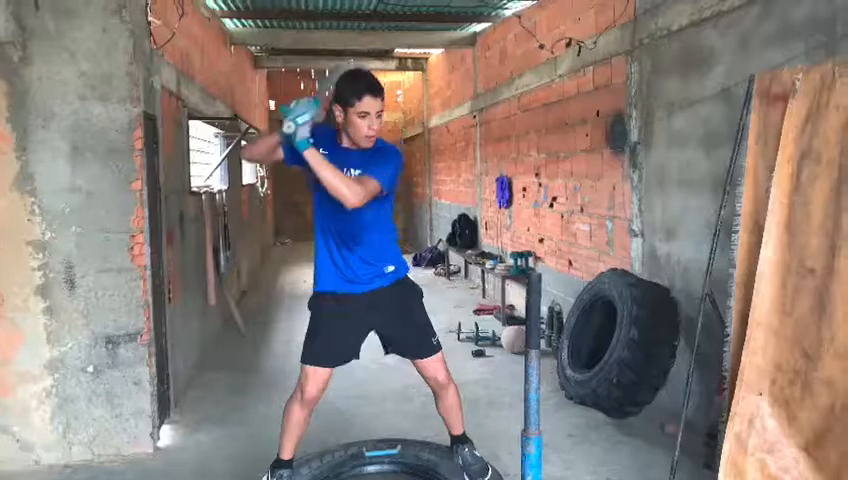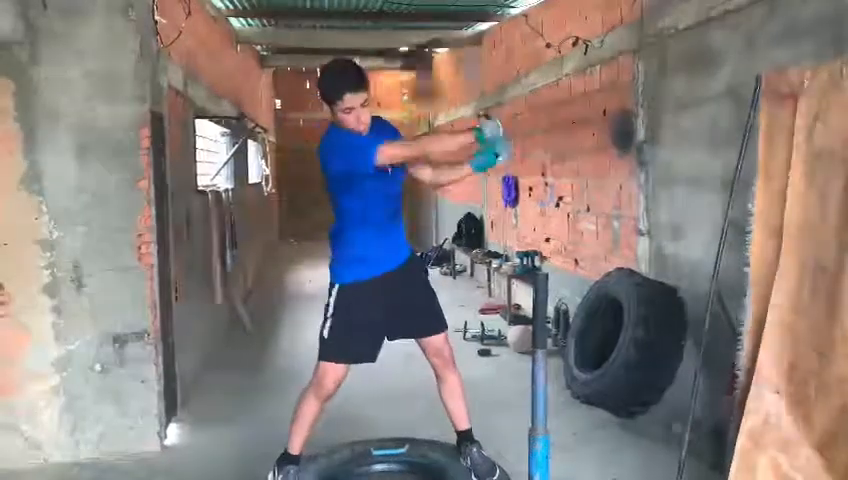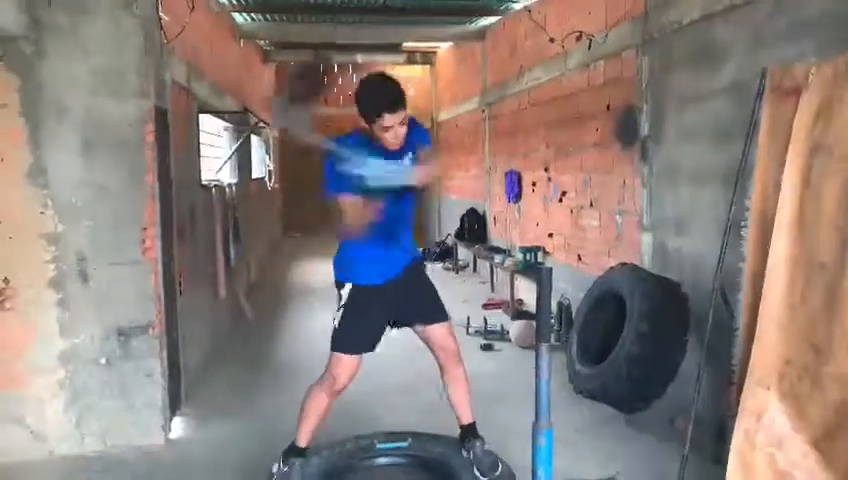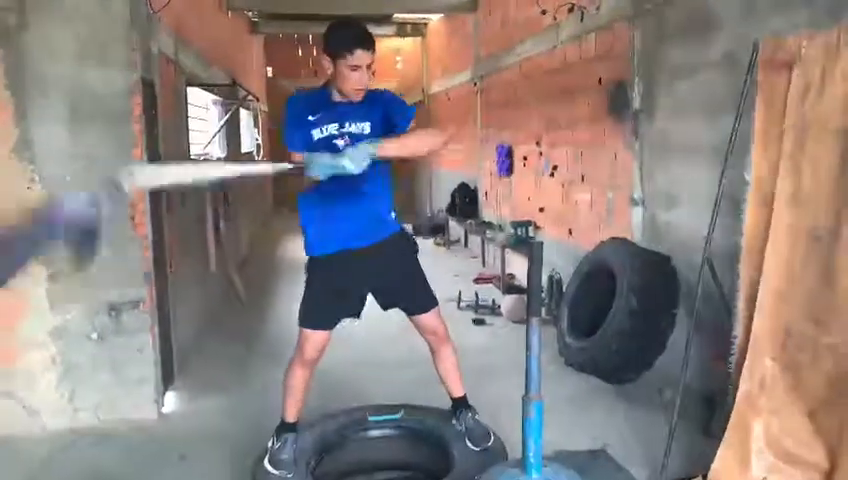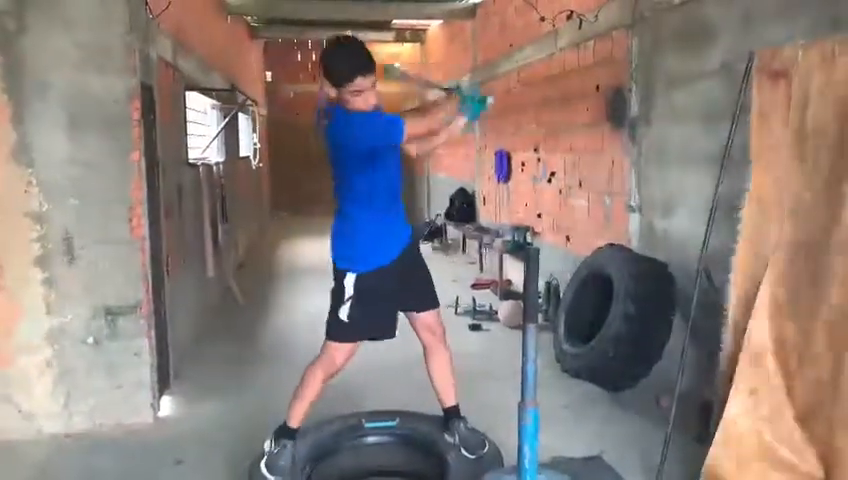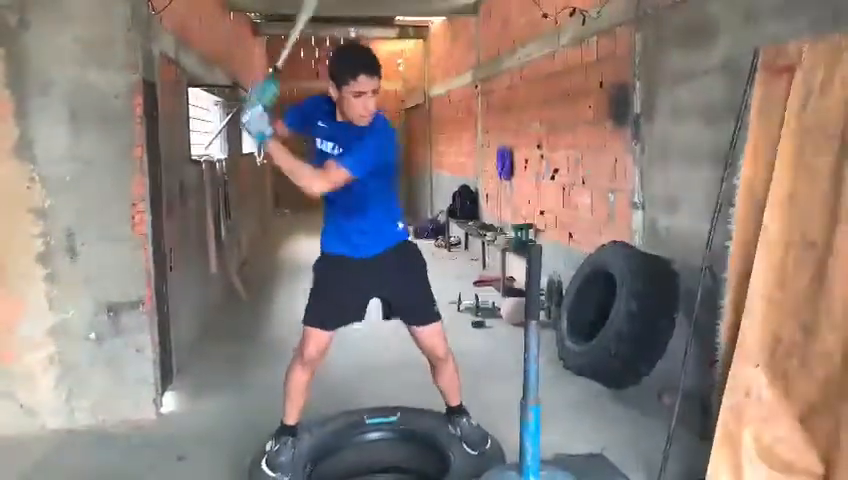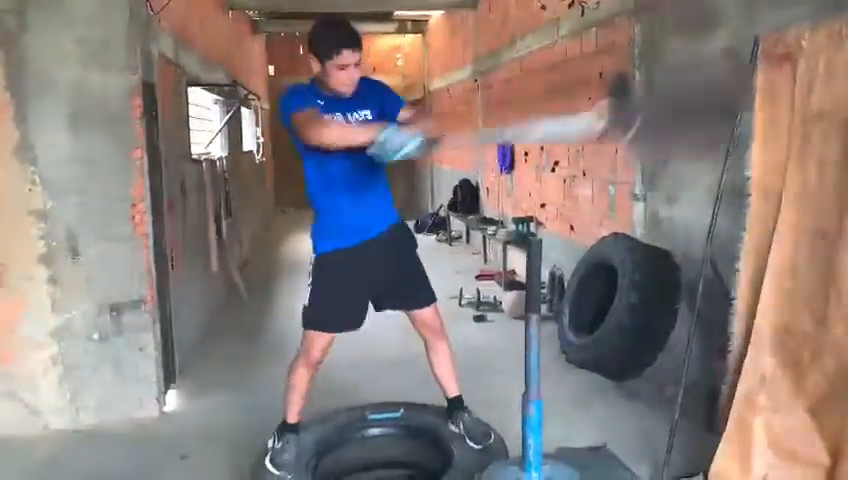
dt=0.7s
person 1, frame 1
left shoulder: (388, 157)
right shoulder: (320, 139)
left elbow: (355, 197)
right elbow: (253, 154)
left wrist: (306, 148)
left hip: (390, 285)
right hip: (335, 292)
left knee: (439, 376)
right knee: (309, 391)
left ankle: (462, 446)
person 1, frame 2
left shoulder: (379, 130)
right shoulder: (337, 144)
left elbow: (429, 174)
right elbow: (419, 149)
left wrist: (475, 164)
right wrist: (477, 135)
left hip: (402, 266)
right hip: (356, 279)
left knee: (443, 355)
right knee: (327, 381)
left ankle: (467, 444)
person 1, frame 3
left shoulder: (414, 132)
right shoulder: (343, 155)
left elbow: (427, 165)
right elbow: (352, 227)
right wrist: (374, 196)
left hip: (405, 264)
right hip: (362, 276)
left knee: (449, 350)
right knee: (340, 375)
left ankle: (470, 438)
person 1, frame 4
left shoulder: (381, 104)
right shoulder: (302, 107)
left elbow: (436, 137)
right elbow: (299, 172)
left wrist: (373, 149)
right wrist: (317, 165)
left hip: (386, 240)
right hip: (330, 250)
left knee: (436, 331)
right knee: (309, 350)
left ankle: (462, 410)
right ankle: (286, 434)
person 1, frame 5
left shoulder: (364, 113)
right shoulder: (350, 125)
left elbow: (416, 148)
right elbow: (426, 122)
left wrist: (465, 113)
right wrist: (453, 98)
left hip: (399, 245)
right hip: (362, 260)
left knee: (434, 331)
right knee: (334, 359)
left ankle: (453, 420)
right ankle: (285, 436)
person 1, frame 6
left shoulder: (379, 136)
right shoulder: (317, 109)
left elbow: (317, 184)
right elbow: (279, 128)
left wrist: (266, 139)
right wrist: (267, 126)
left hip: (392, 251)
right hip: (339, 255)
left knee: (437, 347)
right knee: (309, 353)
left ankle: (458, 416)
right ankle: (285, 436)
person 1, frame 7
left shoulder: (371, 92)
right shoulder: (297, 99)
left elbow: (413, 123)
right elbow: (318, 133)
left wrist: (403, 132)
right wrist: (379, 133)
left hip: (387, 235)
right hip: (337, 247)
left knee: (432, 325)
right knee: (313, 350)
left ankle: (458, 410)
right ankle: (287, 433)
